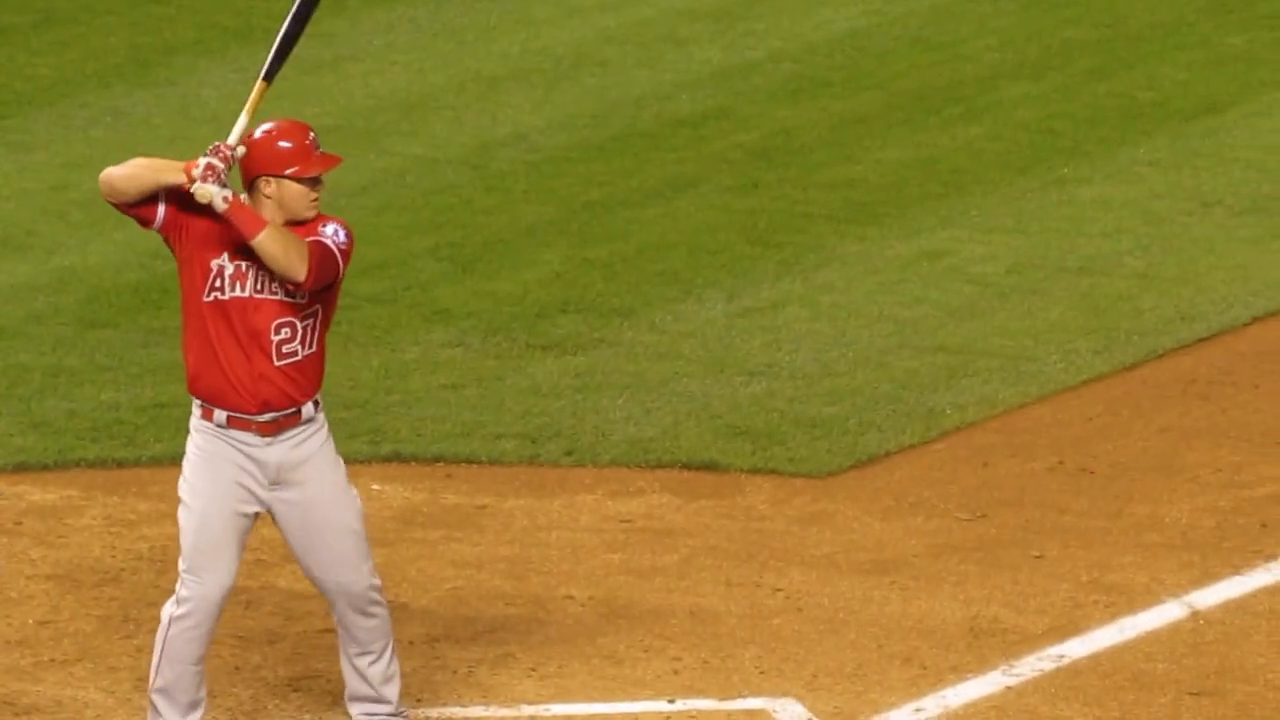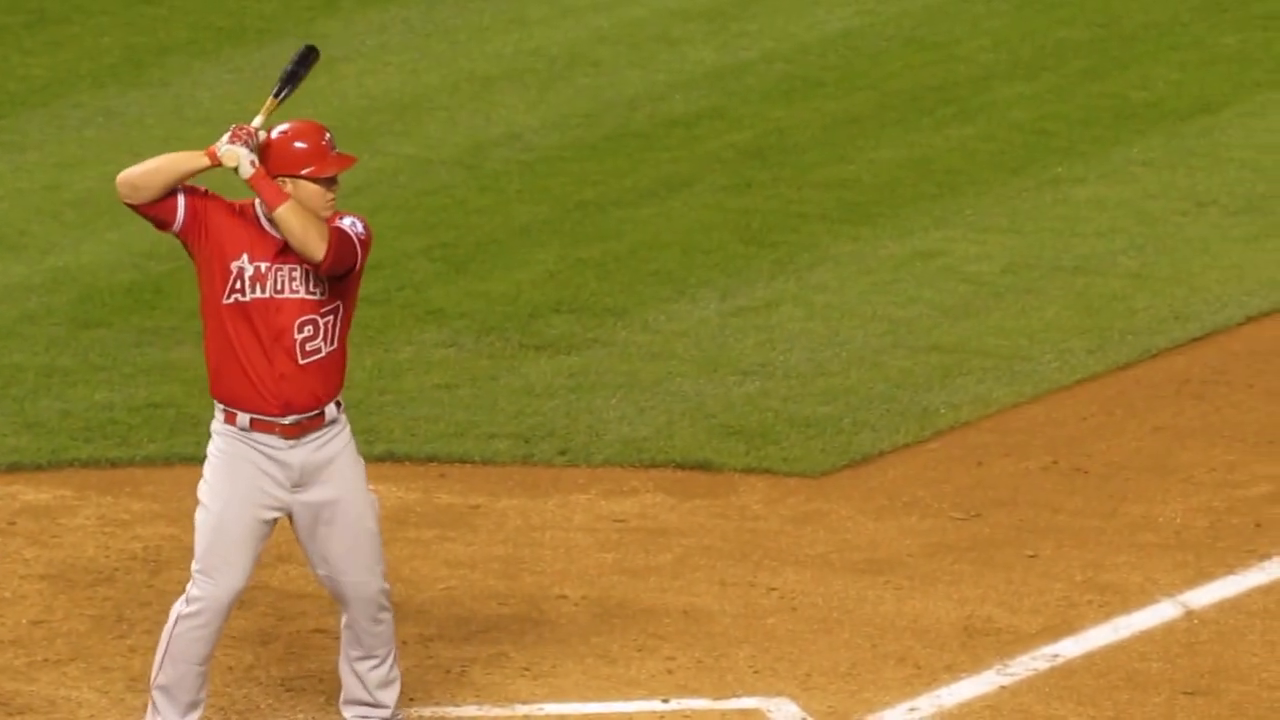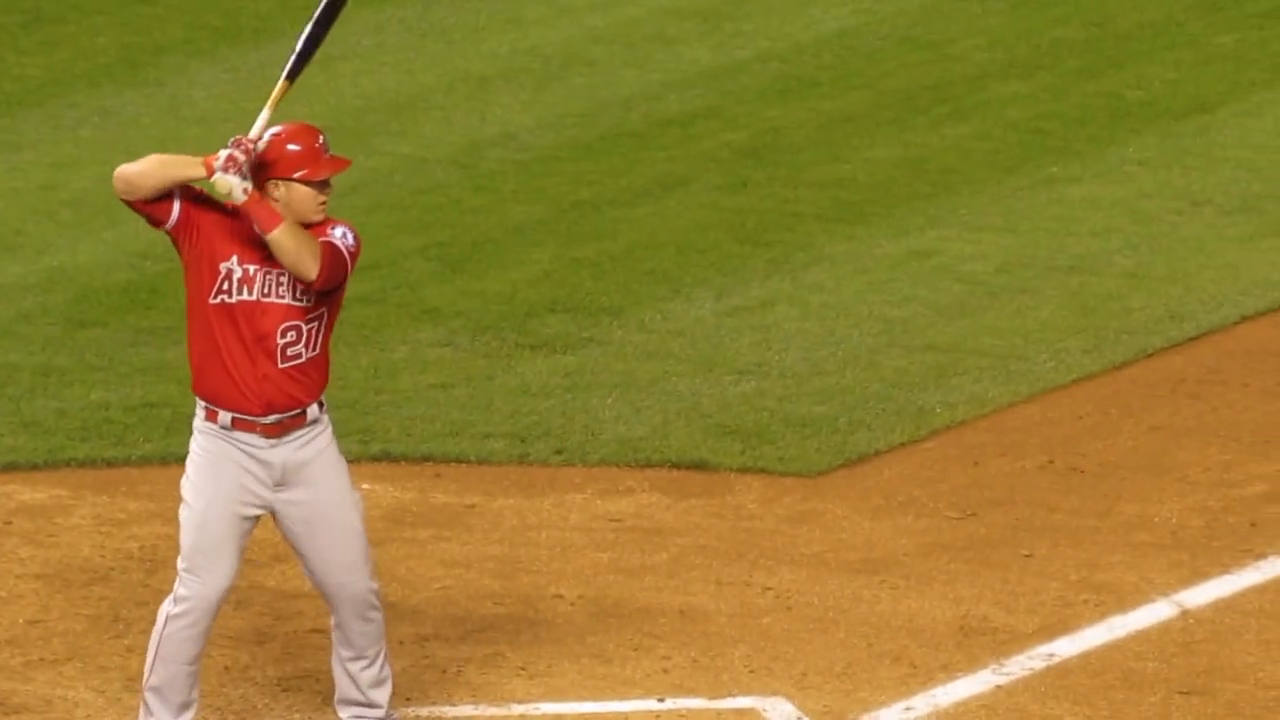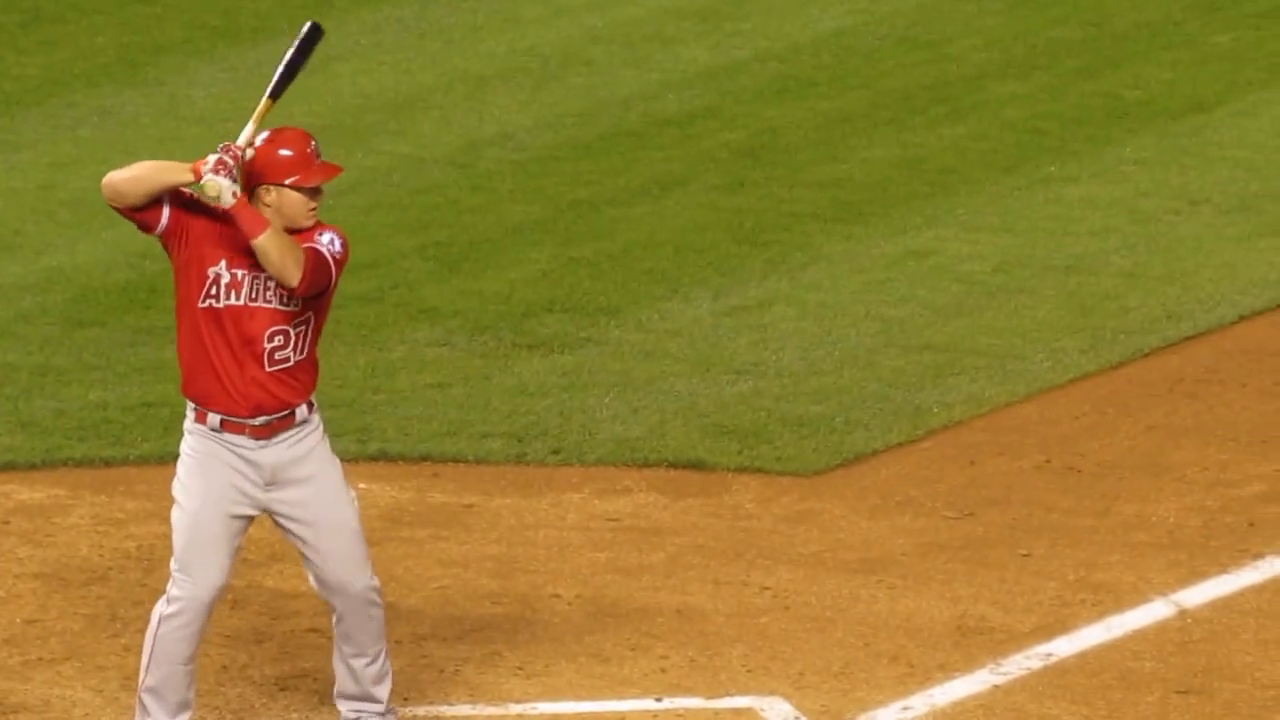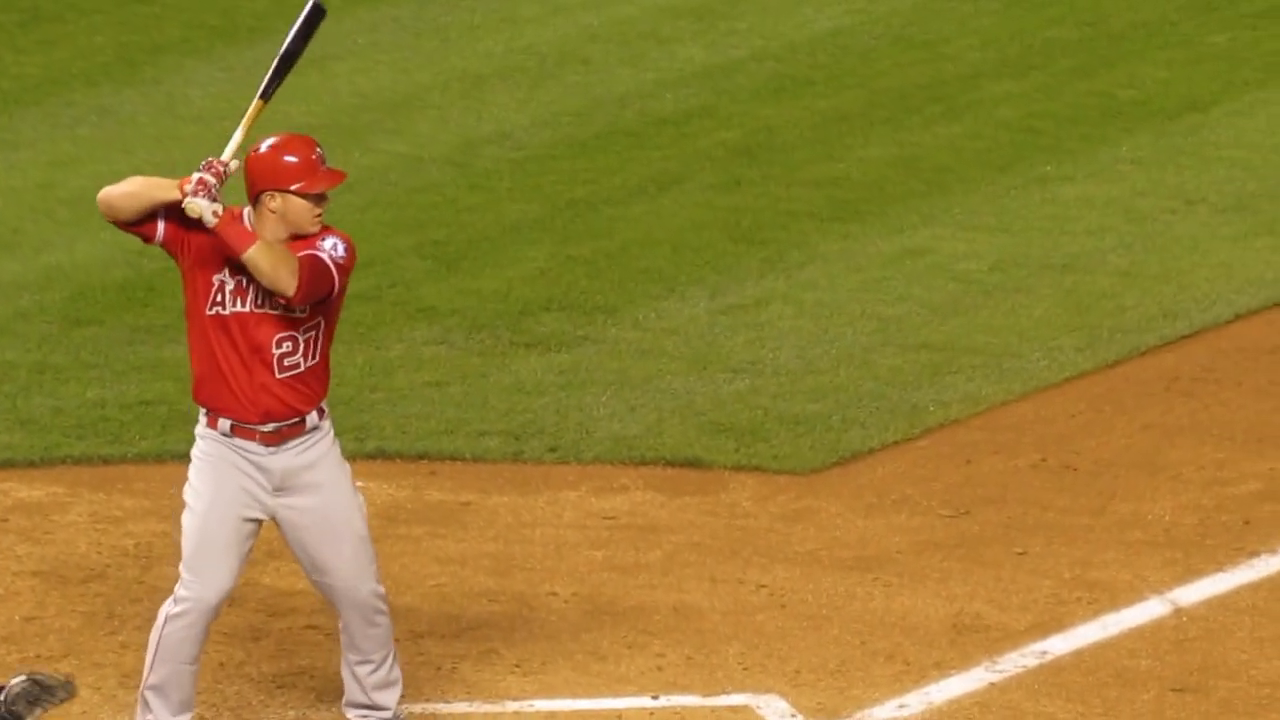
dt=0.3s
person 1, frame 1
left shoulder: (330, 235)
right shoulder: (195, 221)
left elbow: (300, 268)
right elbow: (112, 183)
left wrist: (228, 202)
right wrist: (190, 172)
left hip: (303, 440)
right hip: (221, 443)
left knee: (356, 585)
right knee: (199, 593)
person 1, frame 2
left shoulder: (349, 232)
right shoulder: (215, 222)
left elbow: (318, 248)
right elbow: (130, 186)
left wrist: (254, 174)
right wrist: (214, 155)
left hip: (325, 442)
right hip: (242, 445)
left knee: (364, 590)
right knee: (210, 593)
person 1, frame 3
left shoulder: (337, 239)
right shoulder: (205, 222)
left elbow: (310, 266)
right elbow: (126, 181)
left wrist: (245, 194)
right wrist: (211, 166)
left hip: (307, 442)
right hip: (225, 444)
left knee: (354, 589)
right knee: (197, 592)
person 1, frame 4
left shoulder: (327, 244)
right shoulder: (197, 224)
left elbow: (294, 272)
right elbow: (115, 187)
left wrist: (230, 201)
right wrist: (198, 173)
left hip: (299, 442)
right hip: (216, 445)
left knee: (355, 585)
right knee: (191, 593)
person 1, frame 5
left shoulder: (333, 249)
right shoulder: (197, 231)
left elbow: (289, 281)
right elbow: (112, 202)
left wrist: (216, 216)
right wrist: (185, 189)
left hip: (308, 449)
right hip: (226, 450)
left knee: (360, 593)
right knee: (198, 595)
